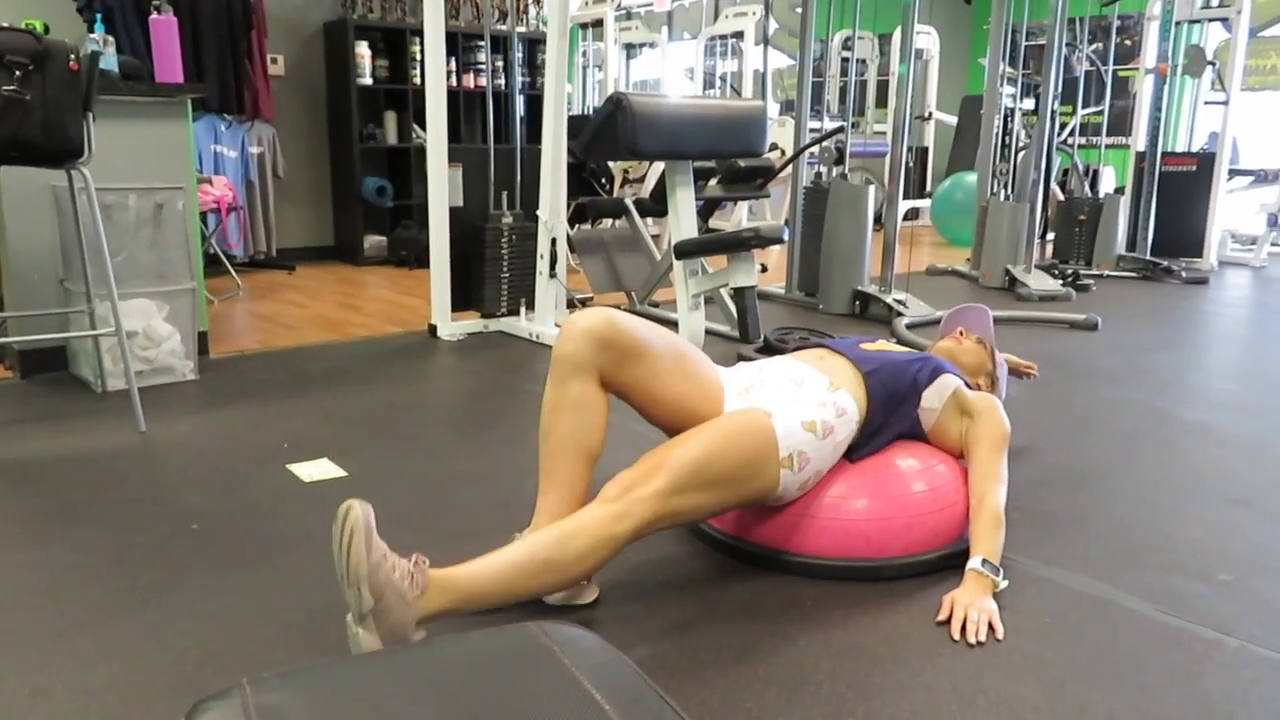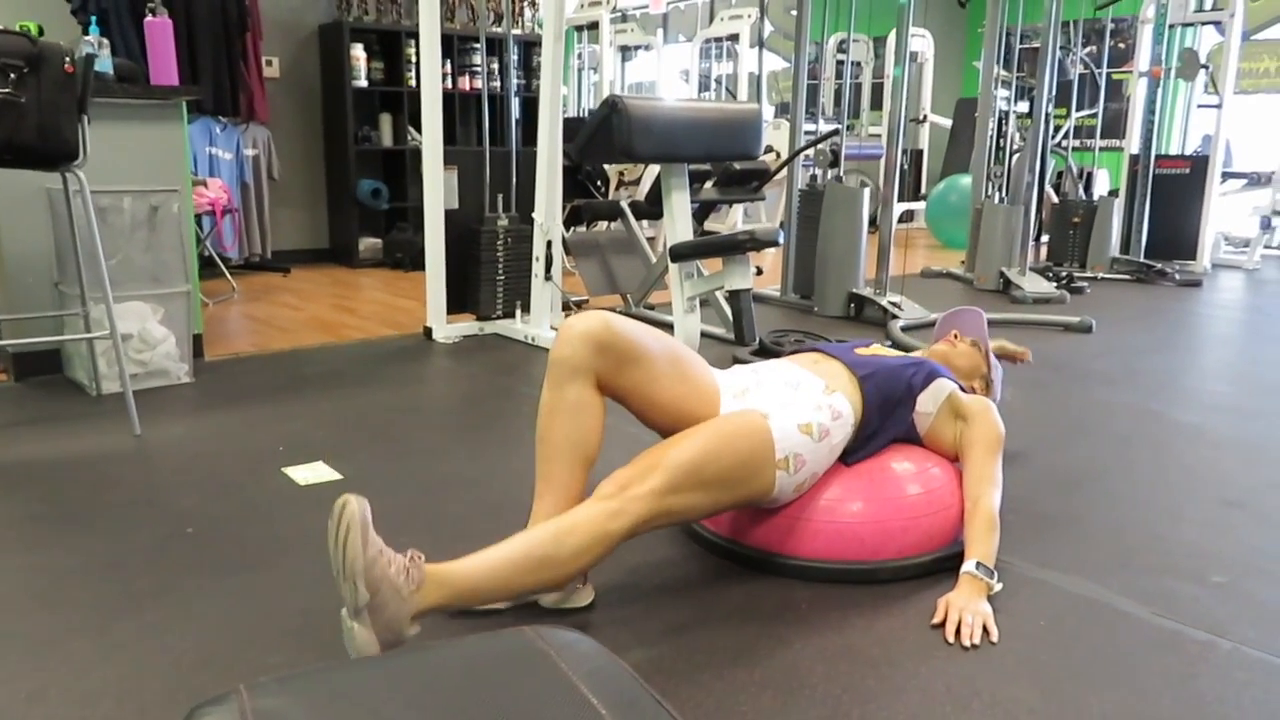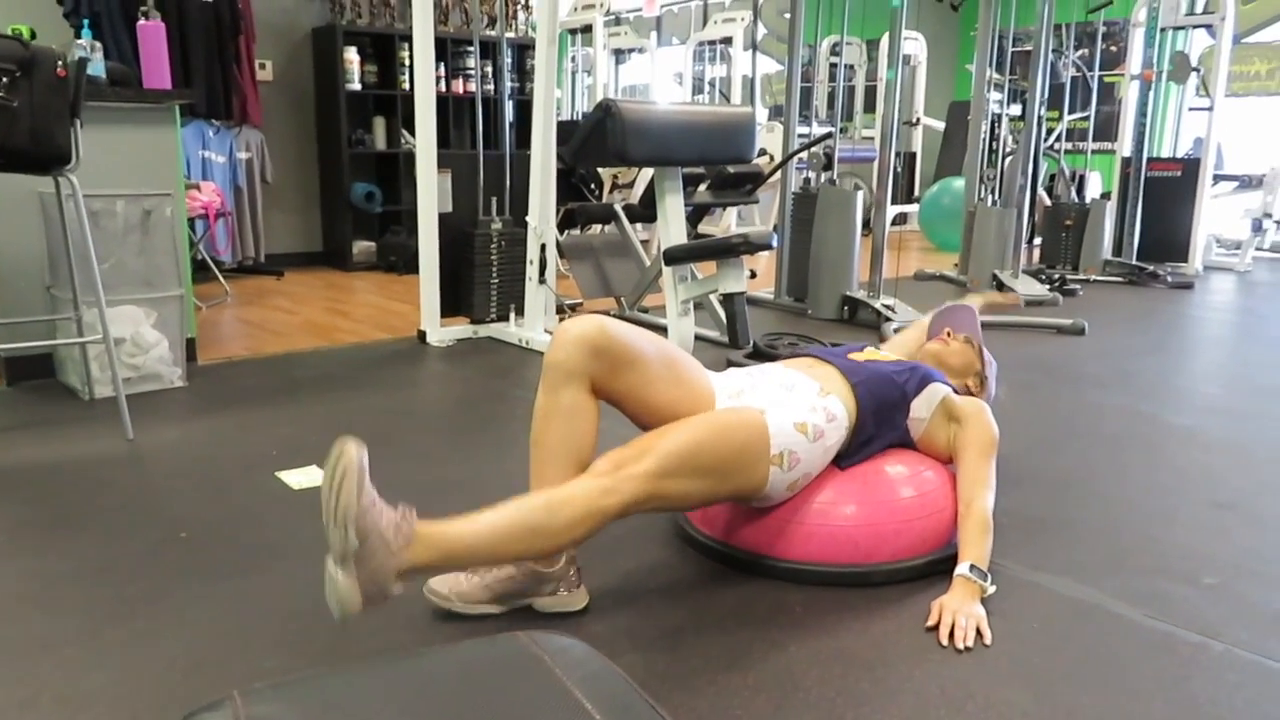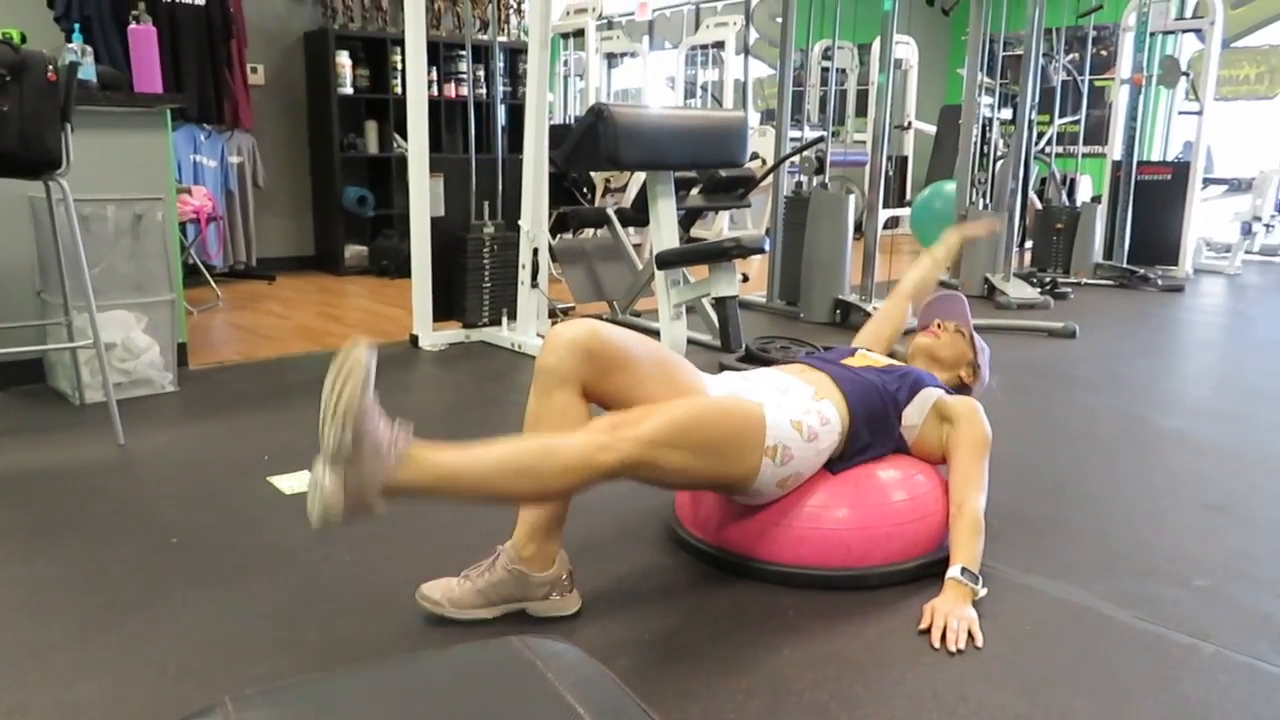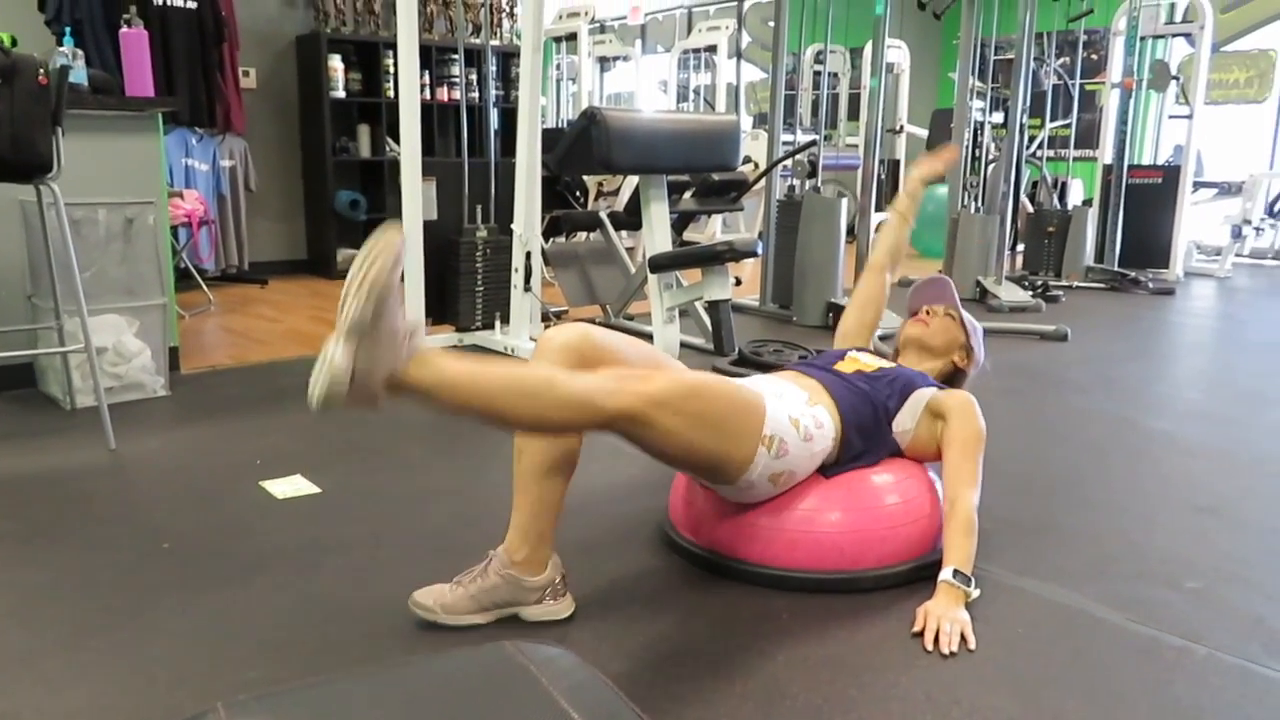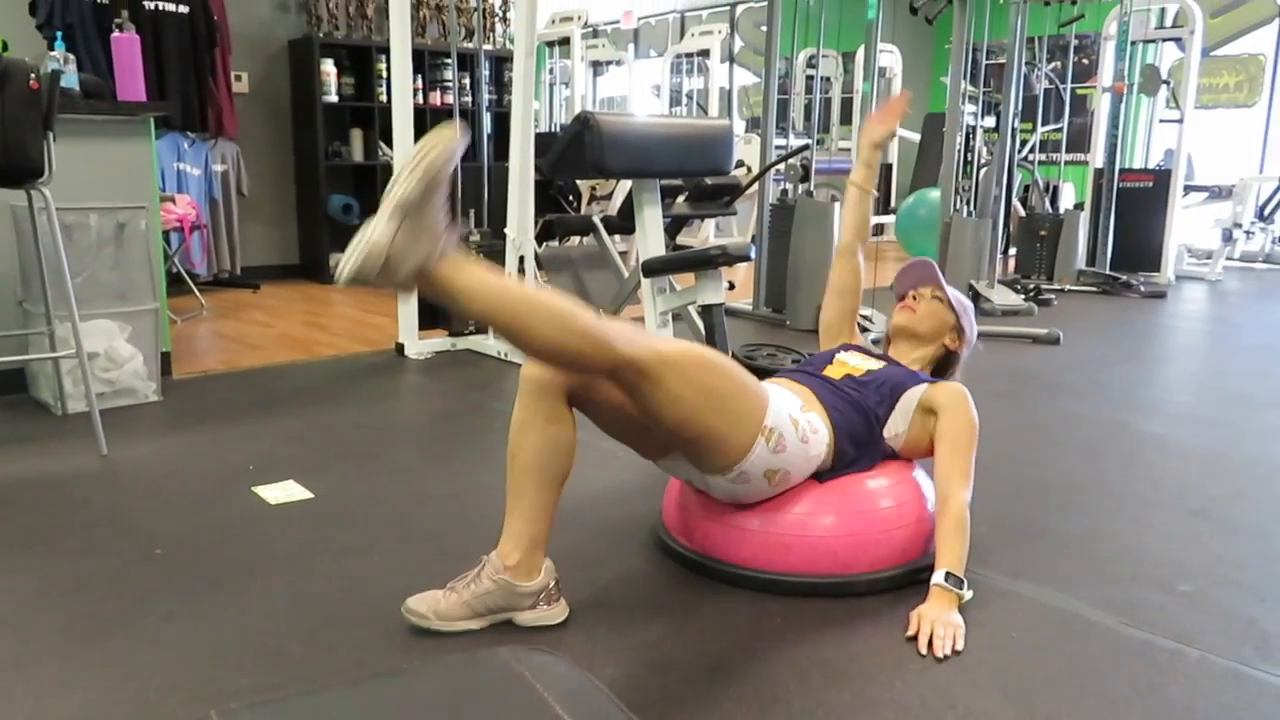
dt=0.1s
person 1, frame 1
left shoulder: (973, 405)
right shoulder: (909, 363)
left elbow: (989, 491)
left wrist: (980, 576)
right wrist: (972, 342)
left hip: (813, 413)
right hip: (749, 383)
left knee: (631, 500)
right knee: (588, 334)
left ankle: (418, 596)
right ankle: (549, 538)
person 1, frame 2
left shoulder: (971, 410)
right shoulder: (899, 362)
left elbow: (986, 497)
left wrist: (975, 579)
right wrist: (975, 326)
left hip: (811, 418)
right hip: (746, 385)
left knee: (626, 495)
right knee: (586, 335)
left ankle: (408, 593)
right ankle: (549, 558)
person 1, frame 3
left shoulder: (964, 410)
right shoulder: (894, 364)
left elbow: (979, 496)
right elbow: (903, 341)
left wrist: (968, 582)
right wrist: (970, 303)
left hip: (803, 417)
right hip: (738, 388)
left knee: (619, 478)
right knee: (580, 340)
left ankle: (400, 551)
right ankle: (542, 564)
person 1, frame 4
left shoulder: (954, 411)
right shoulder: (873, 363)
left elbow: (967, 502)
right elbow: (895, 309)
left wrist: (960, 583)
right wrist: (942, 250)
left hip: (796, 423)
right hip: (742, 390)
left knee: (613, 440)
right knee: (574, 342)
left ankle: (392, 468)
right ankle: (535, 565)
person 1, frame 5
left shoulder: (950, 406)
right shoulder: (858, 359)
left elbow: (963, 500)
right elbow: (876, 271)
left wrist: (952, 588)
right wrist: (911, 189)
left hip: (788, 427)
right hip: (727, 406)
left knee: (615, 395)
right knee: (566, 345)
left ankle: (400, 363)
right ankle: (527, 571)
person 1, frame 6
left shoulder: (943, 399)
right shoulder: (852, 351)
left elbow: (956, 500)
right elbow: (851, 246)
left wrist: (945, 593)
right wrist: (869, 154)
left hip: (779, 442)
right hip: (714, 439)
left knee: (624, 352)
right knee: (556, 361)
left ankle: (429, 262)
right ankle: (520, 575)
